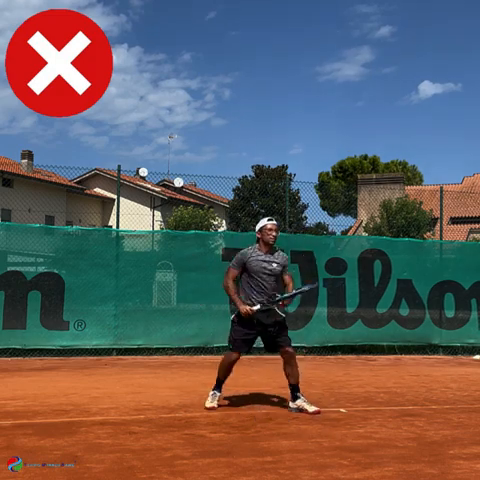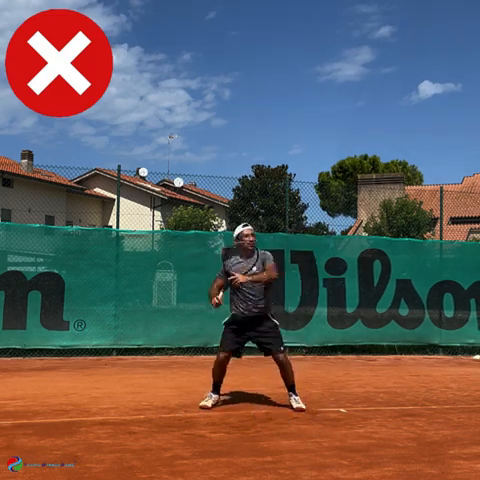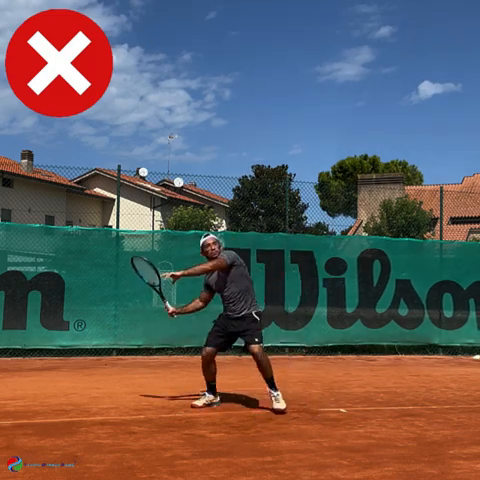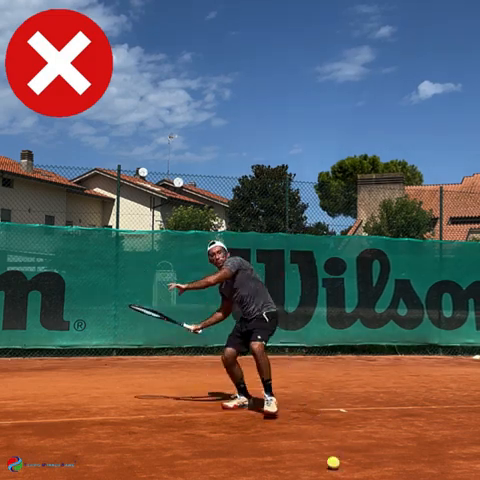
dt=0.5s
person 1, frame 1
left shoulder: (282, 257)
right shoulder: (245, 254)
left elbow: (289, 284)
right elbow: (228, 281)
left wrist: (288, 296)
right wrist: (240, 304)
left hip: (271, 313)
right hip: (247, 315)
left knee: (288, 352)
right knee: (233, 355)
left ankle: (296, 399)
right ankle: (216, 391)
person 1, frame 2
left shoulder: (264, 256)
right shoulder: (230, 263)
left elbow: (272, 274)
right elbow: (216, 287)
left wrist: (248, 278)
right wrist: (214, 297)
left hip: (263, 319)
right hip: (238, 319)
left knee: (281, 358)
right knee: (222, 357)
left ankle: (293, 395)
right ankle: (214, 394)
person 1, frame 3
left shoulder: (230, 256)
right shoulder: (210, 278)
left elbow: (210, 266)
right elbow: (202, 301)
left wrist: (182, 274)
right wrist: (178, 310)
left hip: (248, 315)
right hip: (227, 318)
left knee: (256, 350)
right knee: (207, 354)
left ankle: (274, 392)
right ankle: (212, 395)
person 1, frame 4
left shoulder: (235, 262)
right shoulder: (225, 285)
left elbow: (213, 279)
right elbow: (224, 312)
left wrist: (186, 286)
right wrist: (201, 325)
left hip: (266, 315)
right hip: (247, 319)
left knee: (257, 347)
right knee: (228, 357)
left ankle: (269, 397)
right ankle: (244, 396)
